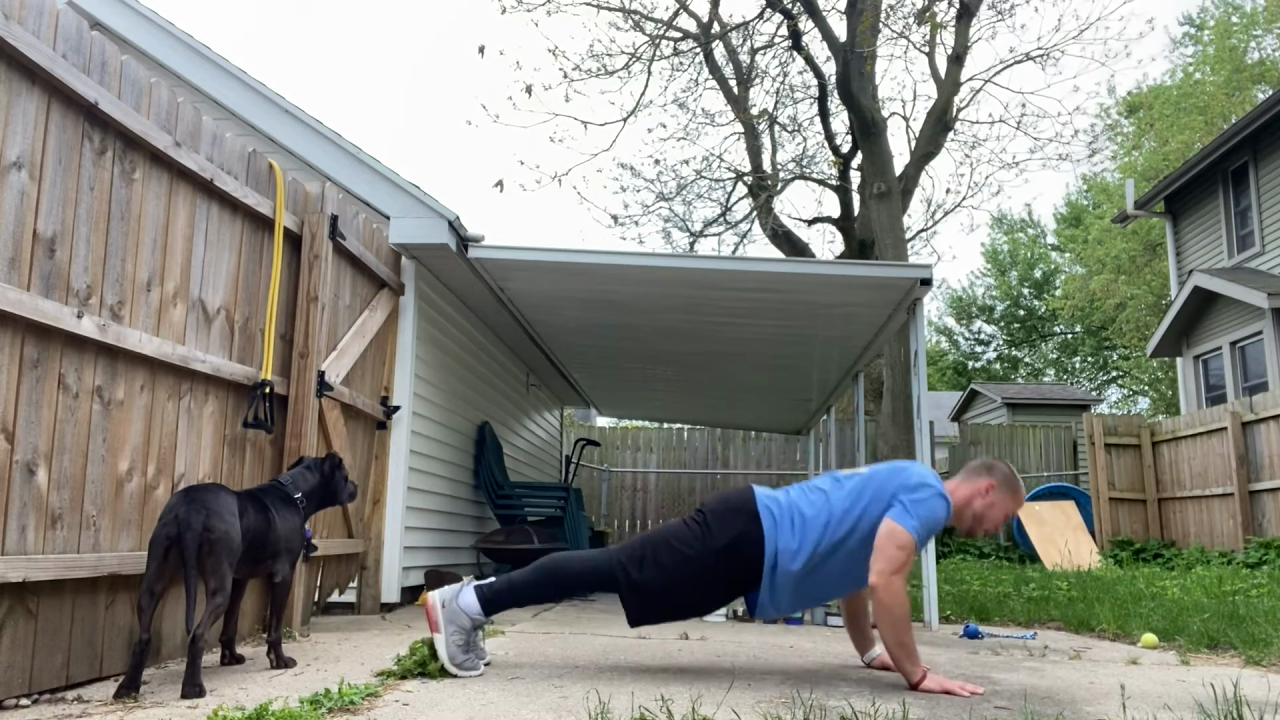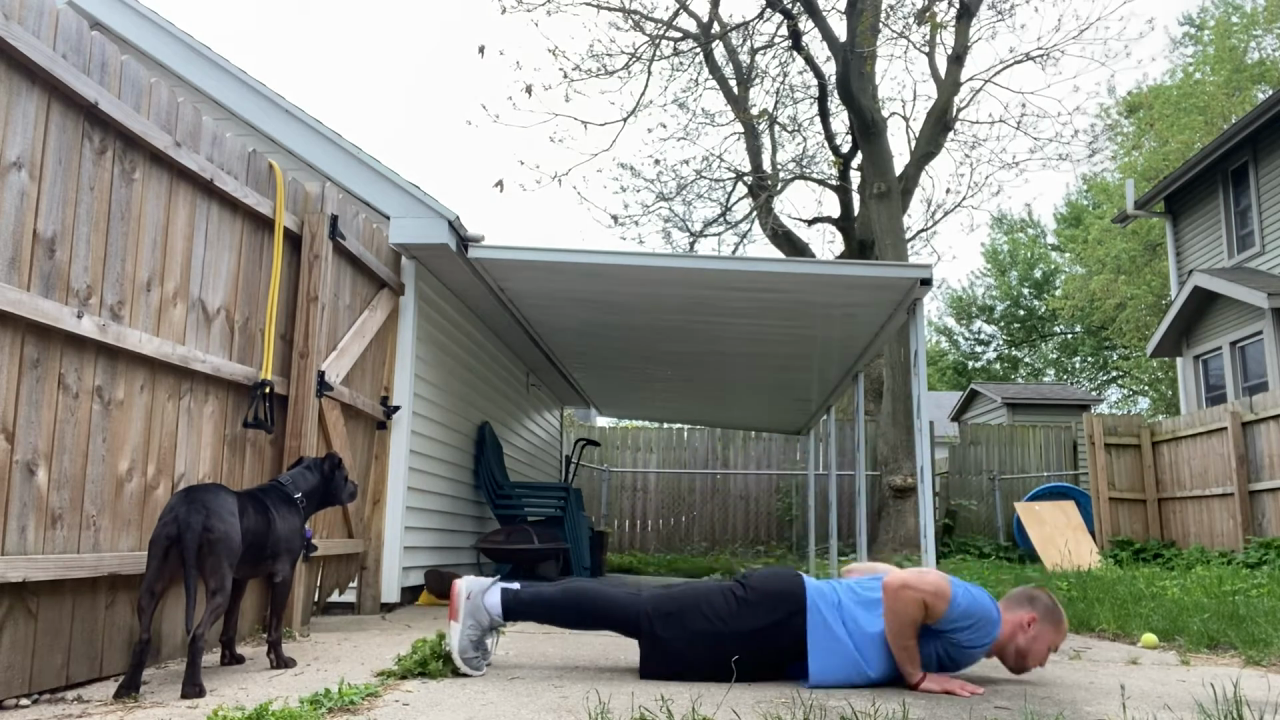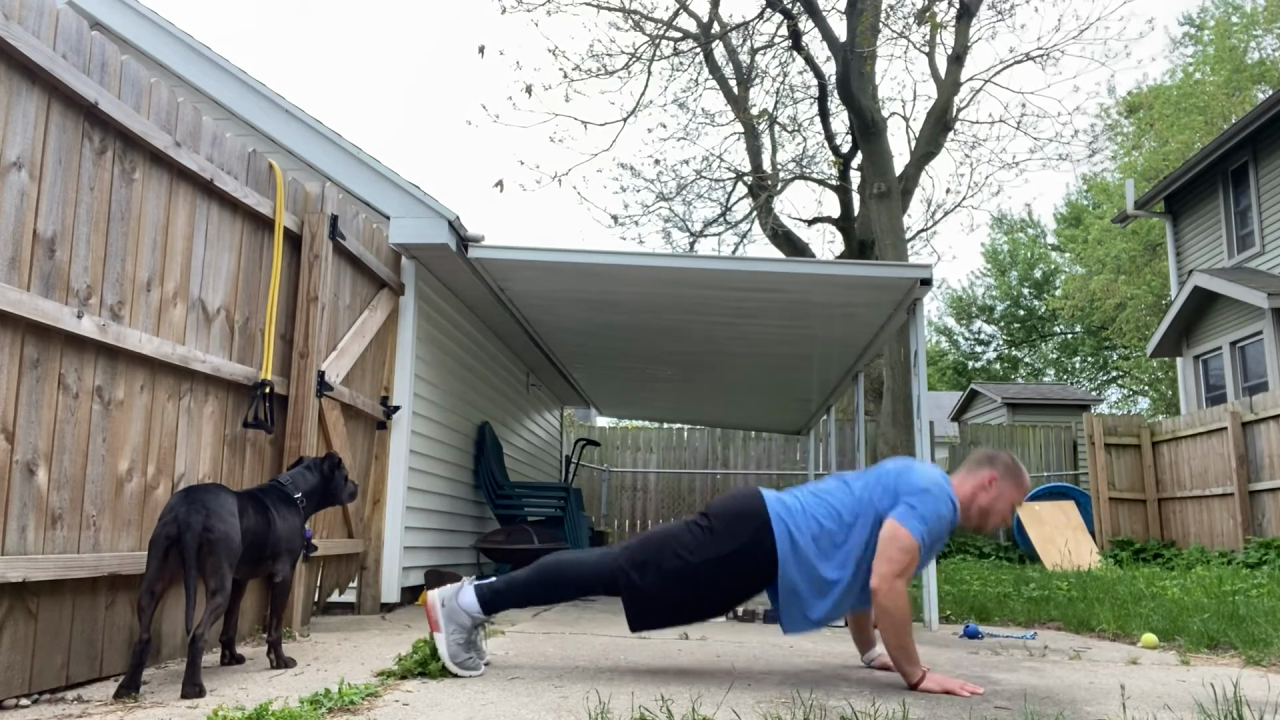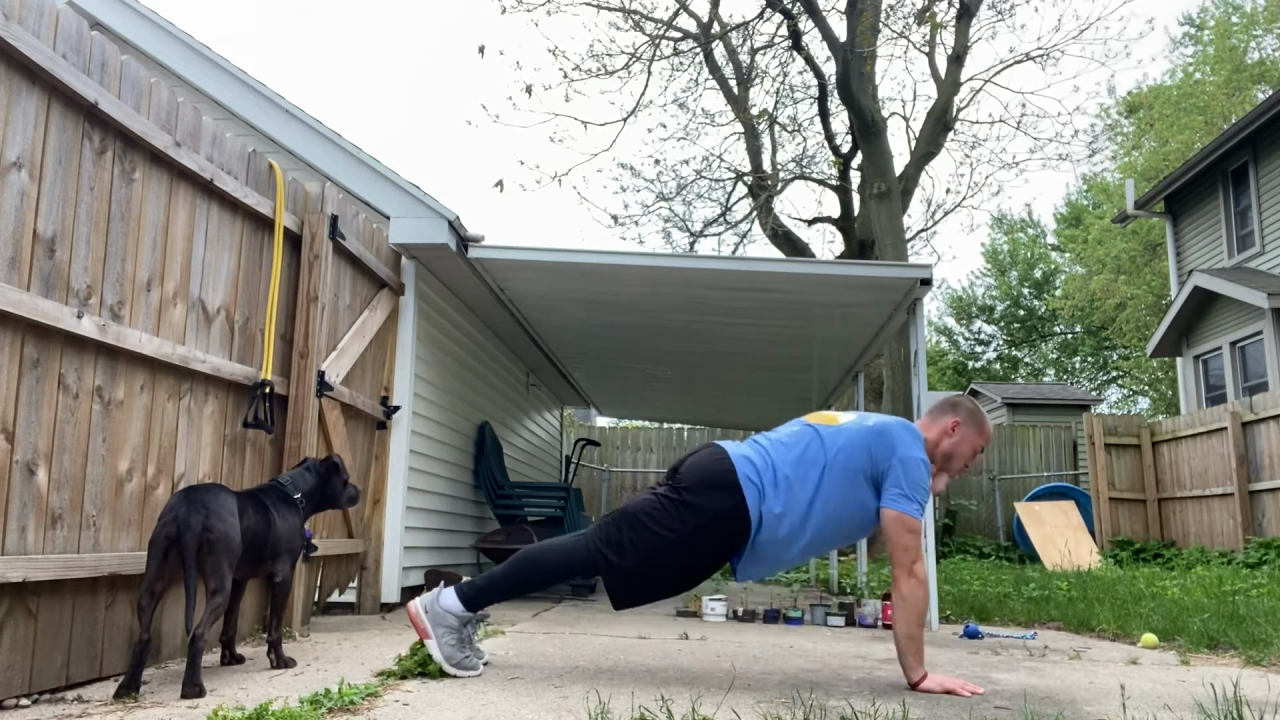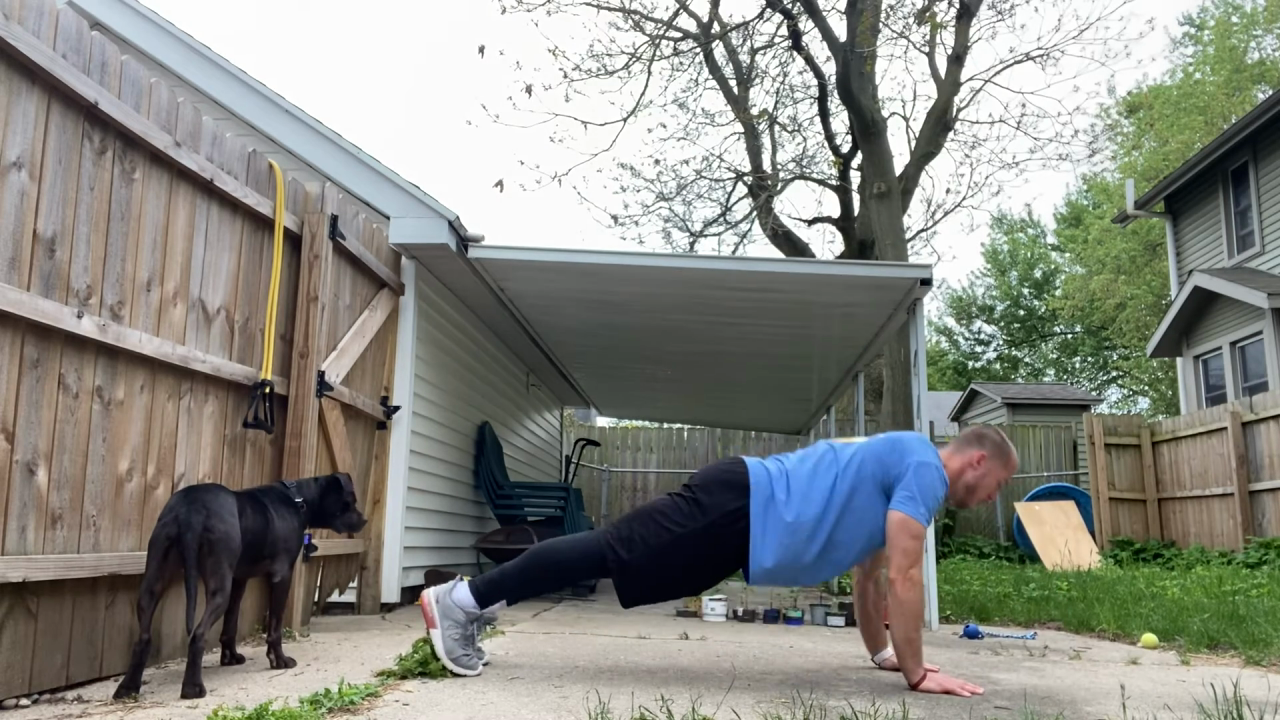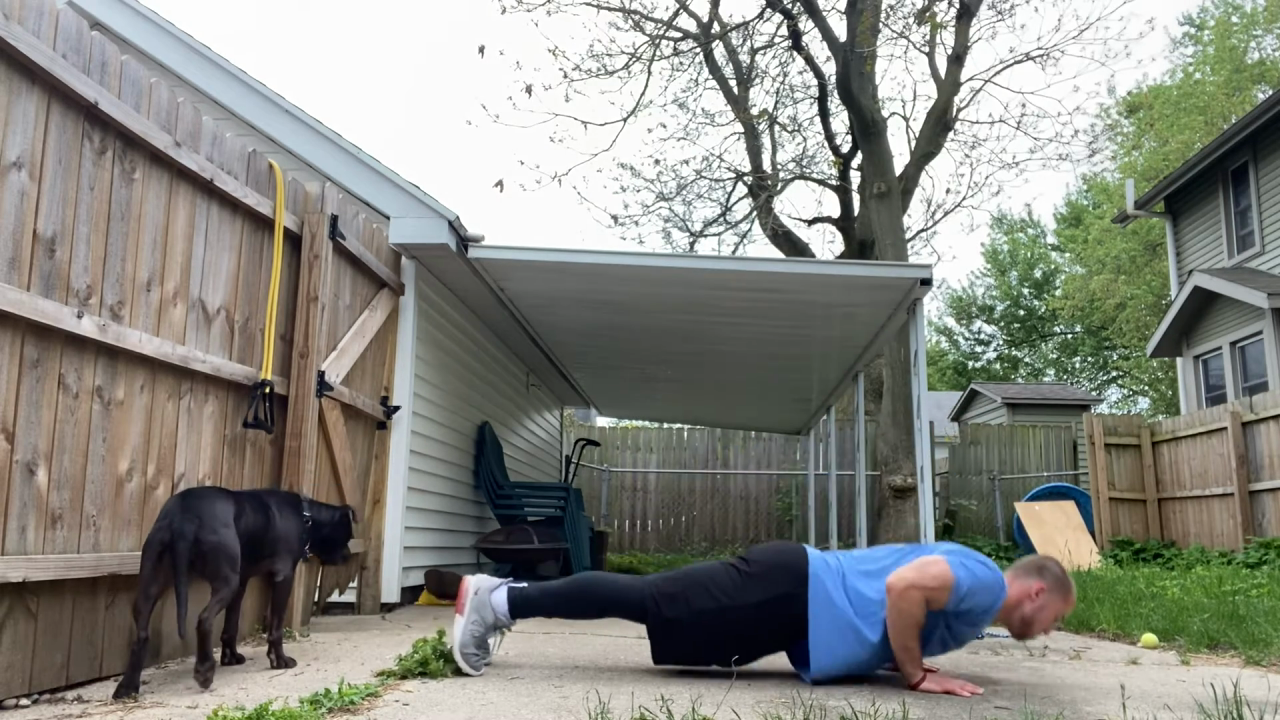
dt=0.4s
person 1, frame 1
left shoulder: (913, 491)
right shoulder: (929, 496)
left elbow: (841, 548)
right elbow: (884, 582)
left wrist: (867, 648)
right wrist: (915, 672)
left hip: (755, 536)
right hip: (748, 535)
left knee: (611, 571)
right knee: (614, 571)
left ankle: (470, 598)
right ankle: (467, 601)
person 1, frame 2
left shoulder: (960, 607)
right shoulder: (981, 616)
left elbow: (858, 570)
right elbow: (899, 586)
left wrist: (887, 658)
right wrist: (914, 672)
left hip: (794, 613)
right hip: (787, 621)
left knee: (638, 608)
right knee: (638, 615)
left ankle: (496, 594)
right ankle: (491, 597)
person 1, frame 3
left shoulder: (915, 483)
right shoulder: (932, 497)
left elbow: (864, 577)
right elbow: (883, 584)
left wrist: (870, 649)
right wrist: (913, 671)
left hip: (756, 531)
right hip: (756, 540)
left knee: (614, 568)
right knee: (618, 572)
left ankle: (471, 598)
right ankle: (465, 603)
person 1, frame 4
left shoulder: (878, 434)
right shoulder: (908, 452)
left elbow: (824, 498)
right elbow: (908, 573)
left wrist: (914, 492)
right wrist: (918, 673)
left hip: (720, 478)
right hip: (727, 499)
left knee: (594, 550)
right knee: (599, 553)
left ankle: (456, 605)
right ankle: (450, 604)
person 1, frame 5
left shoulder: (902, 459)
right shoulder: (926, 470)
left elbow: (862, 563)
right elbow: (899, 575)
left wrist: (882, 649)
right wrist: (916, 672)
left hip: (743, 506)
right hip: (739, 508)
left knee: (607, 554)
right knee: (606, 553)
left ankle: (471, 600)
right ankle: (462, 600)
person 1, frame 6
left shoulder: (969, 575)
right shoulder: (985, 586)
right elbow: (904, 585)
left wrist: (886, 657)
right wrist: (914, 672)
left hip: (804, 585)
right hip: (792, 596)
left knee: (646, 594)
right knee: (647, 601)
left ankle: (505, 594)
right ankle: (496, 599)
